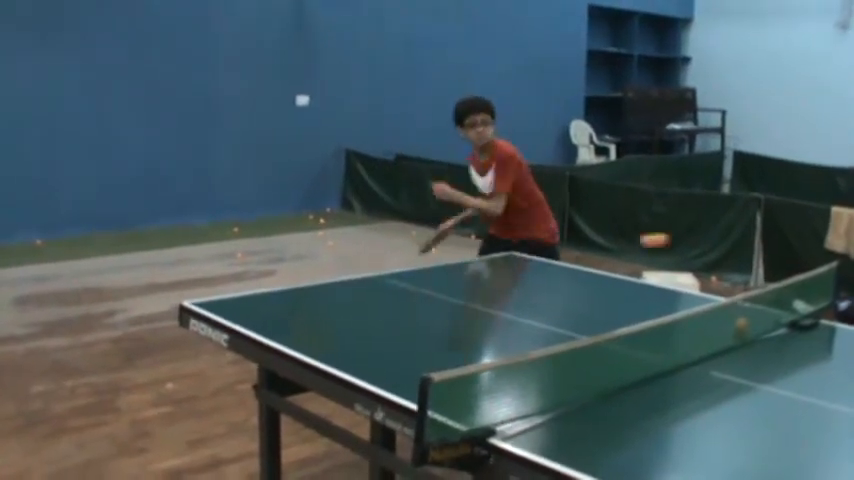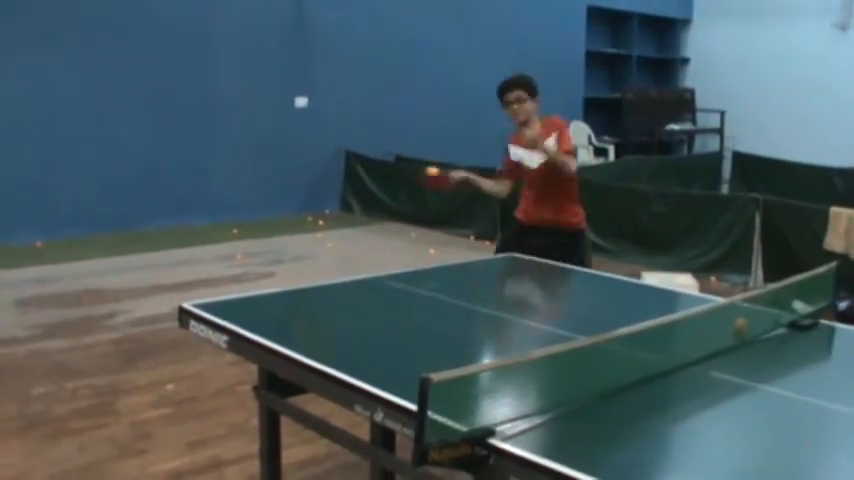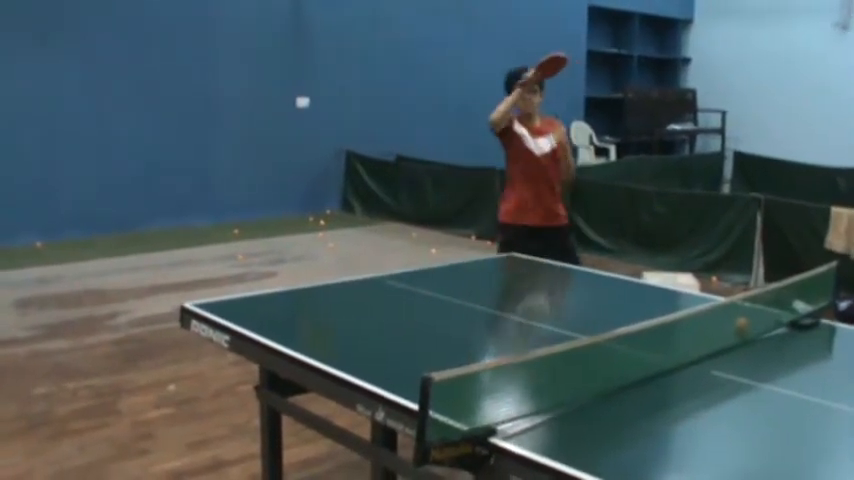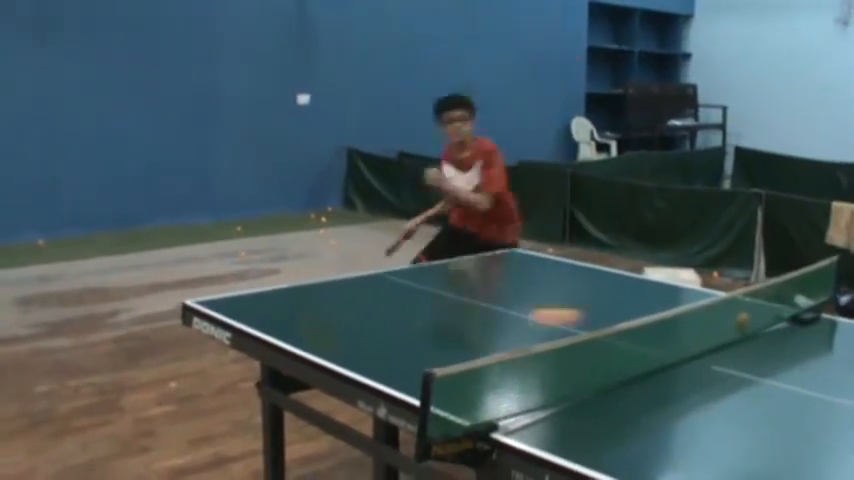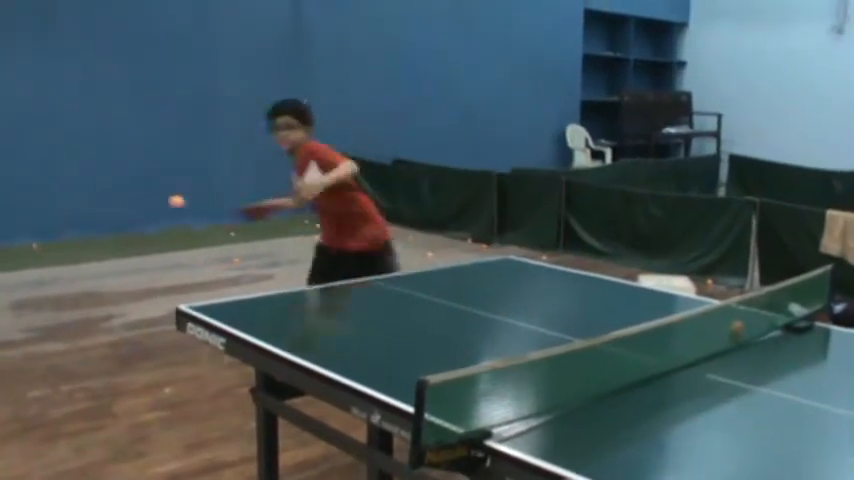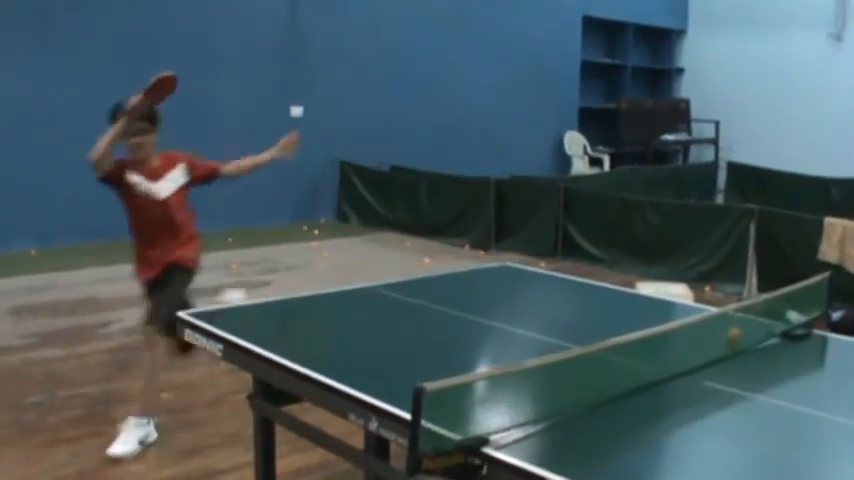
dt=0.3s
person 1, frame 1
left shoulder: (505, 154)
right shoulder: (474, 161)
left elbow: (496, 208)
left wrist: (453, 195)
right wrist: (457, 219)
left hip: (537, 235)
right hip: (503, 235)
person 1, frame 2
left shoulder: (557, 127)
right shoulder: (514, 143)
left elbow: (570, 169)
right elbow: (502, 190)
left wrist: (542, 146)
right wrist: (469, 177)
left hip: (566, 222)
right hip: (526, 221)
person 1, frame 3
left shoulder: (554, 127)
right shoulder: (510, 126)
left elbow: (568, 176)
right elbow: (494, 121)
left wrist: (565, 147)
right wrist: (519, 89)
left hip: (554, 218)
right hip: (516, 218)
person 1, frame 4
left shoulder: (488, 152)
right shoulder: (449, 156)
left elbow: (483, 203)
right elbow: (452, 202)
left wrist: (446, 186)
right wrist: (422, 218)
left hip: (499, 233)
right hip: (463, 227)
person 1, frame 5
left shoulder: (315, 151)
right shoulder: (301, 163)
left elbow: (349, 168)
left wrist: (319, 183)
right wrist: (273, 204)
left hip: (367, 236)
right hip: (334, 241)
person 1, frame 6
left shoulder: (180, 163)
right shoulder: (121, 172)
left elbow: (227, 170)
right elbow: (96, 161)
left wrist: (275, 152)
right wrist: (124, 119)
left hip: (179, 257)
right hip: (150, 264)
left knee: (155, 325)
right knee: (181, 339)
left ankle: (142, 423)
